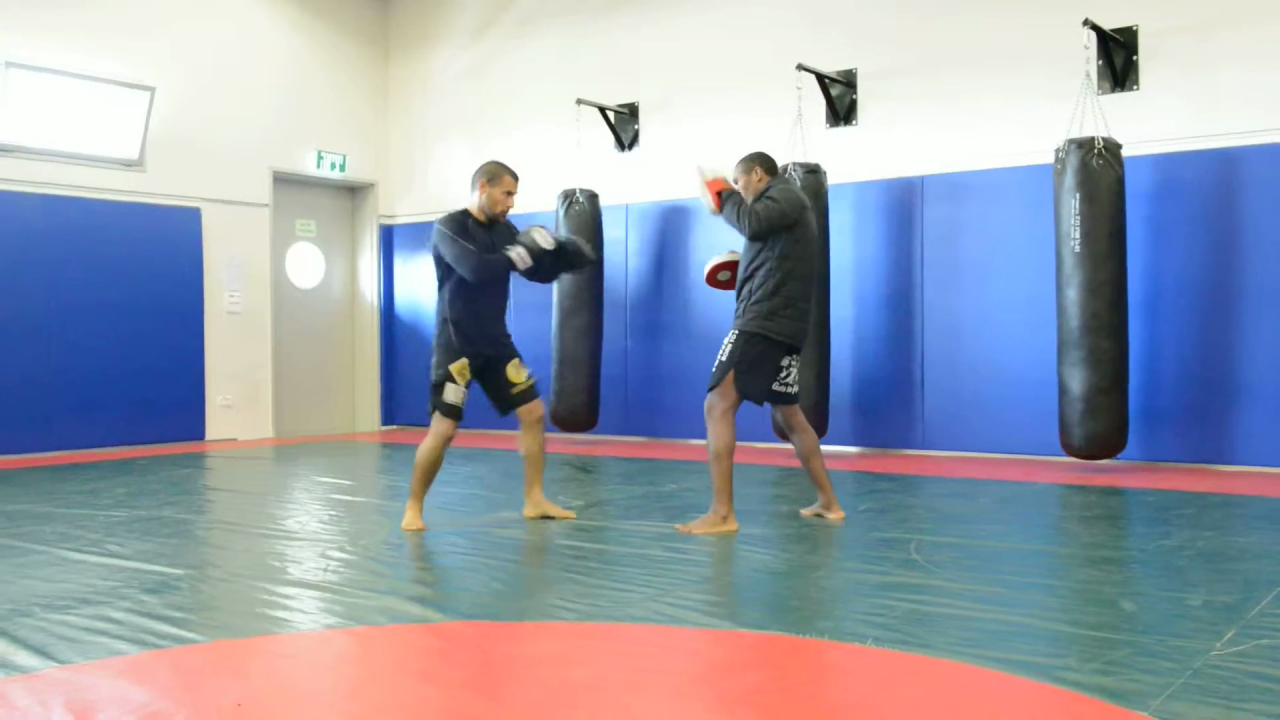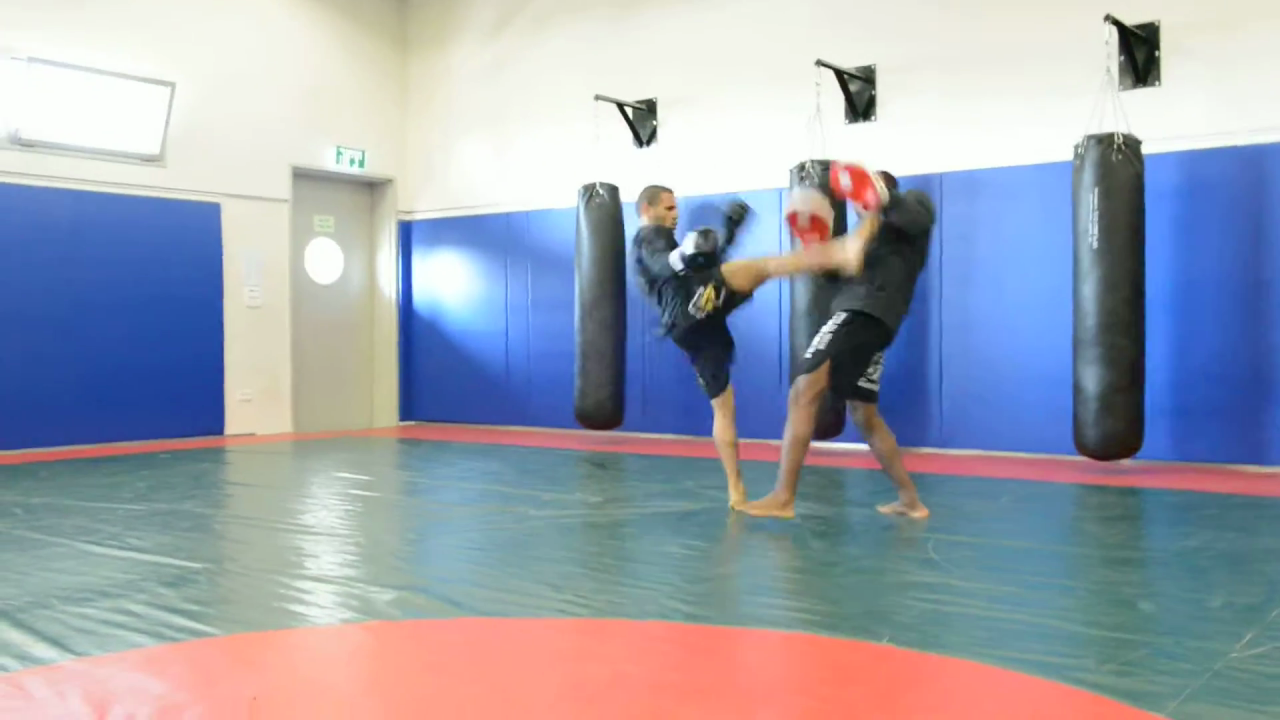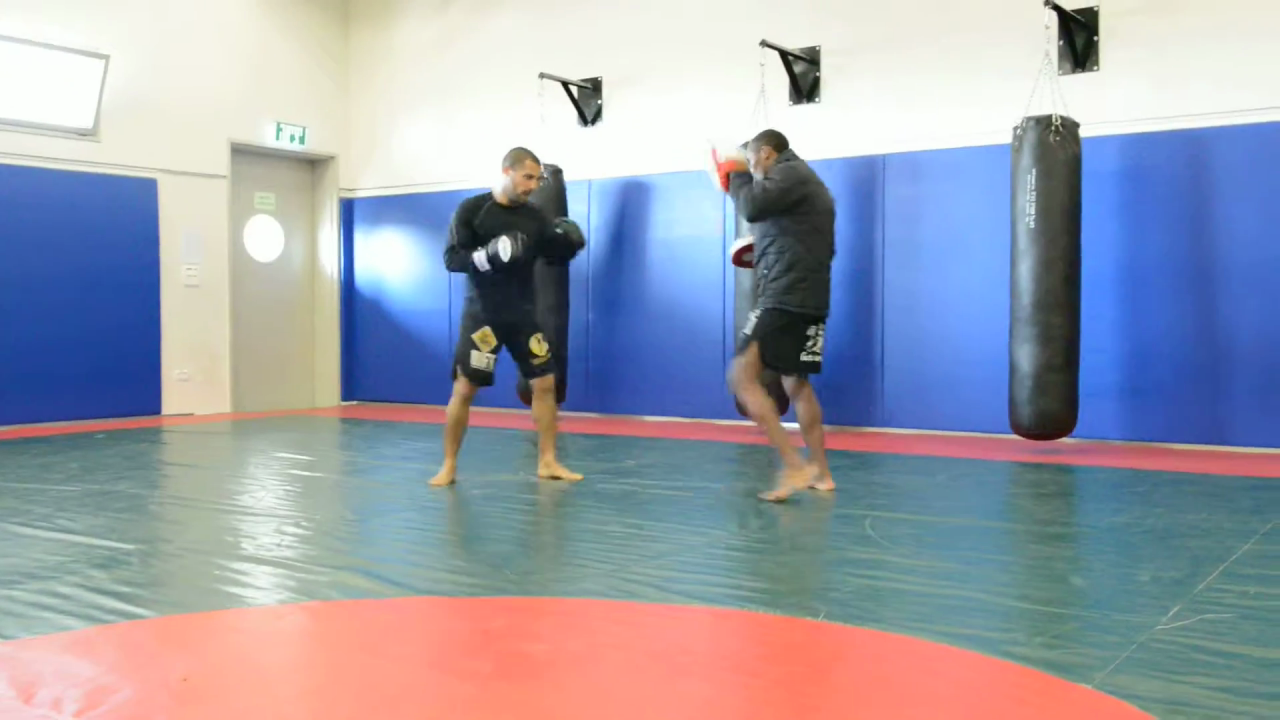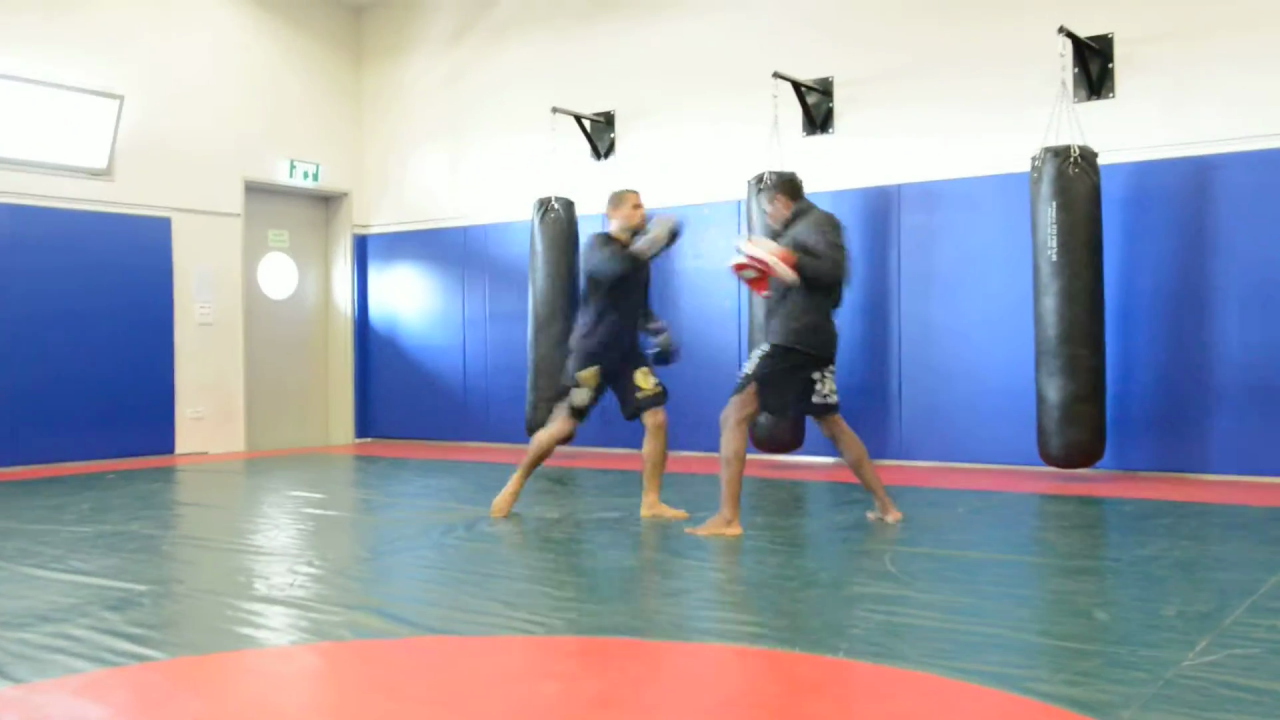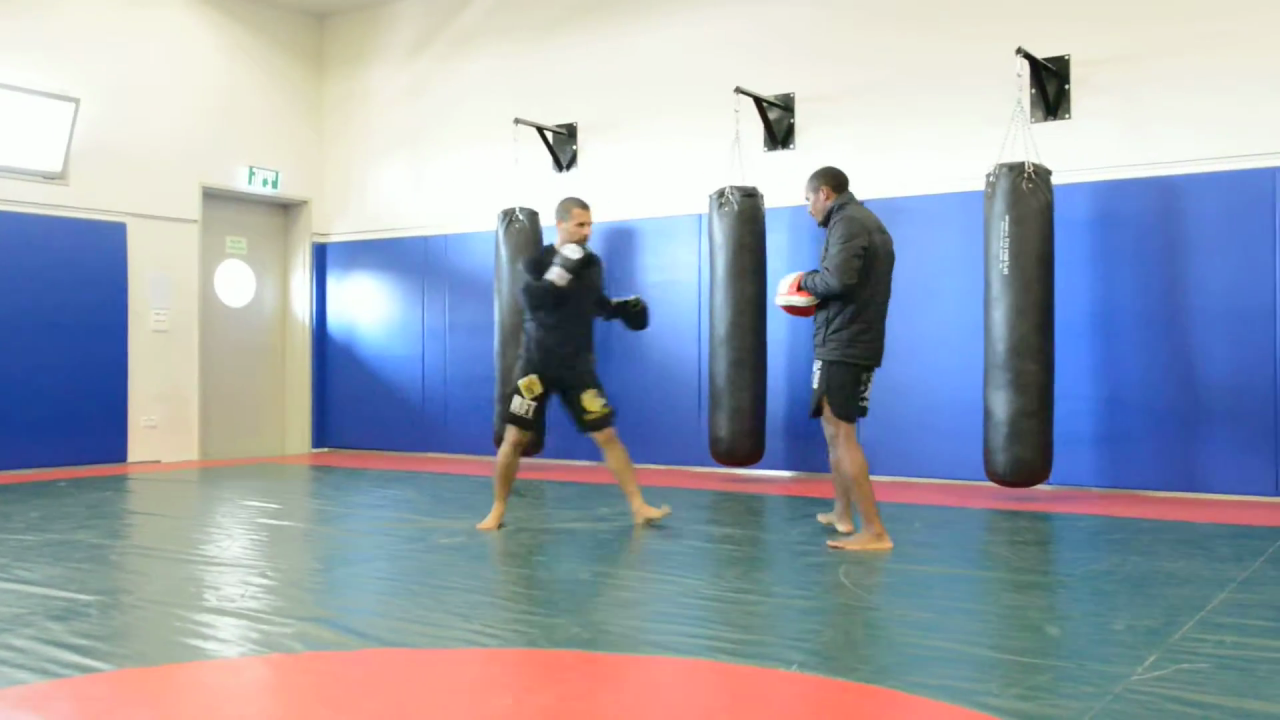
dt=1s
person 1, frame 1
left shoulder: (785, 195)
right shoulder: (785, 203)
left elbow: (753, 225)
left wrist: (726, 197)
right wrist: (742, 273)
left hip: (762, 323)
right hip: (786, 326)
left knee: (718, 405)
right knee: (788, 413)
left ankle: (722, 513)
right ankle: (828, 502)
person 1, frame 2
left shoulder: (911, 200)
right shoulder: (876, 225)
left elbow: (917, 221)
right elbow: (846, 272)
left hip: (863, 313)
right hip: (864, 316)
left knee: (803, 393)
right knee: (865, 414)
left ankle: (783, 496)
right ankle: (910, 499)
person 1, frame 3
left shoulder: (789, 174)
right shoulder: (812, 184)
left elbow: (754, 208)
left wrist: (736, 176)
right wrist: (764, 253)
left hip: (785, 298)
right hip: (811, 299)
left knee: (743, 376)
right knee: (796, 383)
left ankle: (794, 463)
right ankle: (820, 472)
person 1, frame 4
left shoulder: (820, 223)
right shoulder: (804, 229)
left elbow: (834, 273)
left wrist: (790, 262)
right wrist: (775, 286)
left hip: (791, 340)
right hip: (818, 343)
left knee: (734, 417)
right knee: (832, 424)
left ankle: (727, 518)
right ankle: (884, 505)
person 1, frame 5
left shoulder: (847, 223)
right shoulder: (872, 223)
left elbow: (839, 280)
left wrist: (806, 282)
right wrist: (814, 290)
left hip: (841, 345)
right hip: (863, 343)
left knee: (839, 434)
right knee: (840, 429)
left ankle: (874, 531)
right ankle: (842, 513)
person 2, frame 1
left shoulder: (501, 229)
right shoulder: (449, 227)
left elbow: (538, 272)
right elbow: (477, 270)
right wrist: (526, 251)
left hip: (497, 341)
right hip: (457, 343)
left knee: (534, 414)
right knee: (443, 429)
left ankle: (535, 501)
right ankle: (413, 507)
person 2, frame 2
left shoulder: (649, 244)
right shoulder: (649, 235)
left elbow: (704, 261)
right elbow: (665, 267)
left wrist: (729, 227)
right wrist: (686, 252)
left hip: (685, 327)
right hip: (696, 304)
left knee: (723, 409)
right knee: (764, 265)
left ankle: (736, 491)
right ankle: (842, 256)
person 2, frame 3
left shoulder: (533, 215)
right shoulder: (471, 210)
left elbow: (556, 252)
right elbow: (452, 259)
left wrist: (569, 240)
right wrist: (492, 254)
left hip: (522, 313)
right hip: (483, 314)
left knee: (544, 384)
right knee: (464, 390)
left ankle: (548, 461)
right ankle: (448, 466)
person 2, frame 4
left shoulder: (636, 256)
right shoulder: (599, 245)
right elbow: (618, 269)
left wrist: (658, 329)
right wrist: (656, 238)
left hip: (627, 351)
right hip: (593, 350)
left knee: (658, 421)
right knee: (561, 428)
left ankle: (651, 501)
right ankle: (515, 485)
person 2, frame 5
left shoulder: (592, 263)
right shoulder: (536, 261)
right elbow: (534, 301)
left wrist: (624, 308)
right wrist: (562, 267)
left hip: (579, 365)
right hip: (538, 363)
left knee: (606, 435)
right knee: (514, 439)
left ankle: (638, 505)
right ankle: (497, 510)
